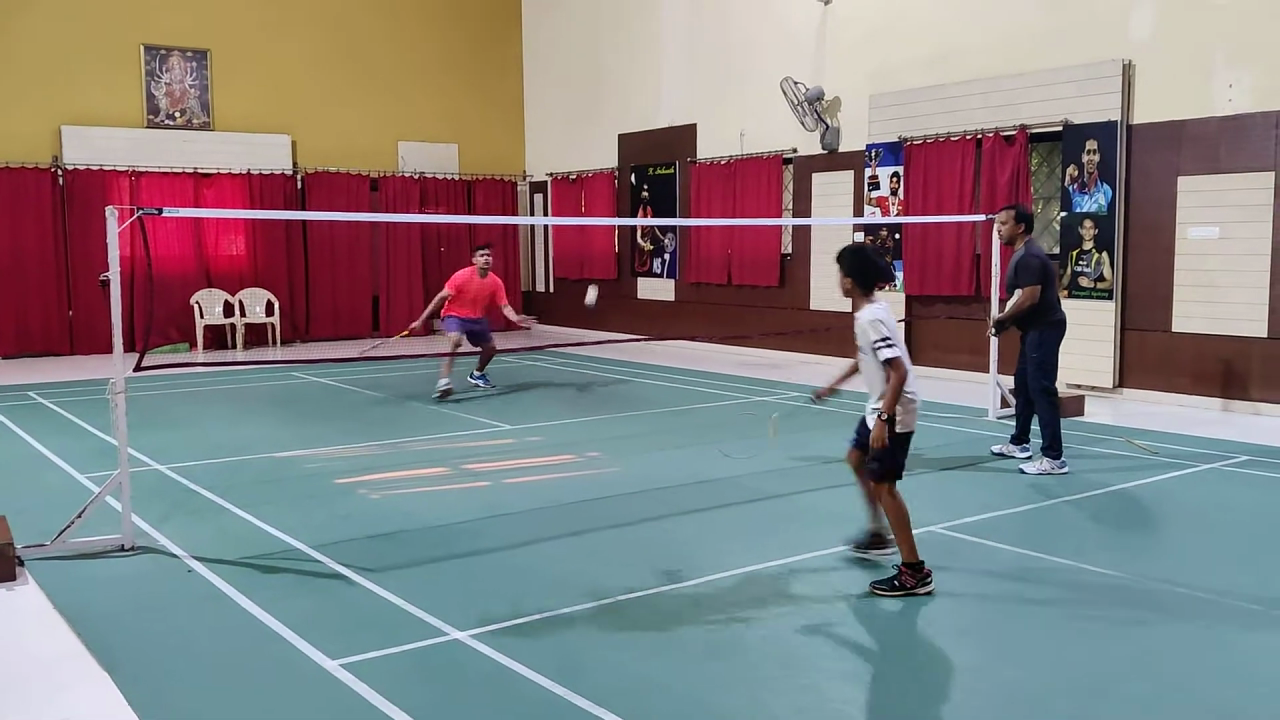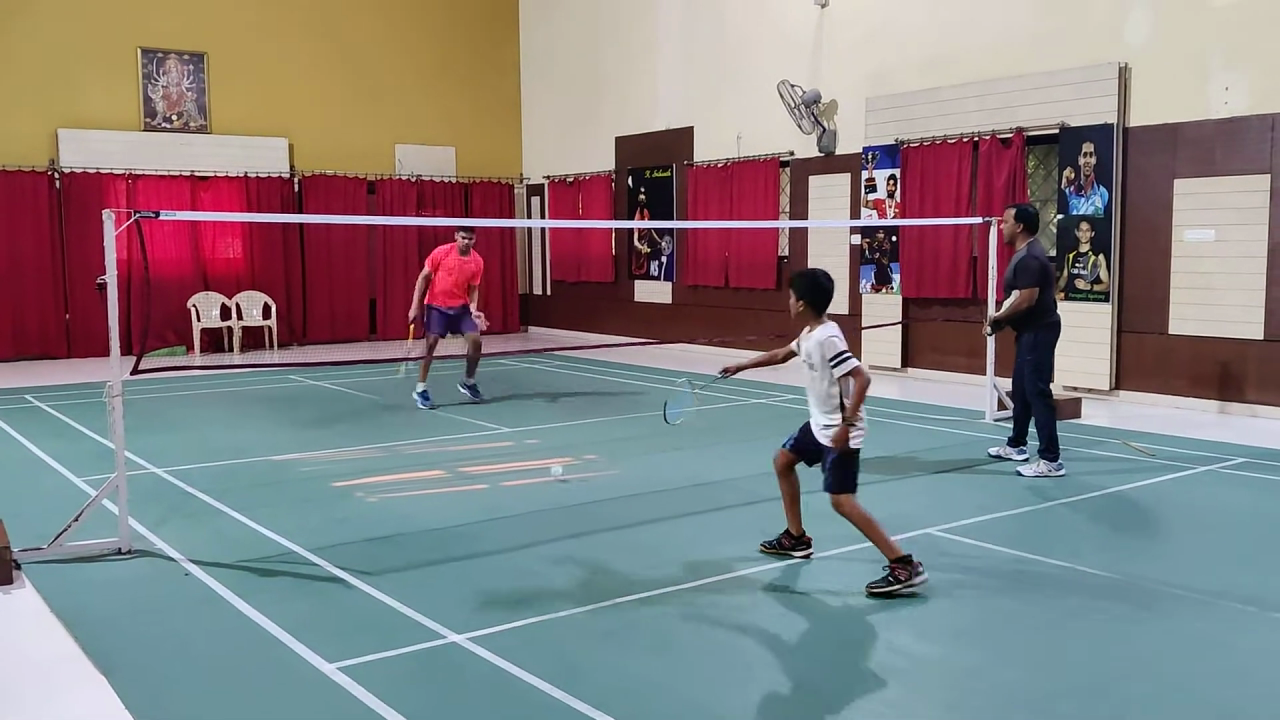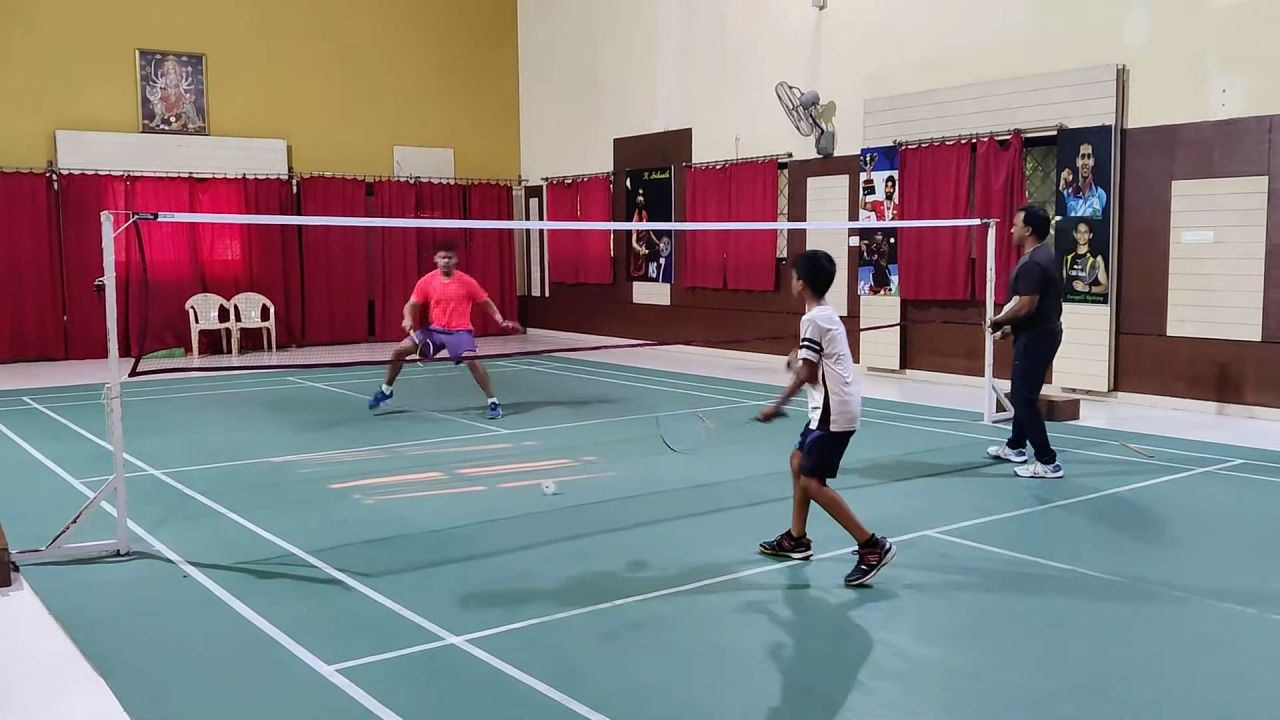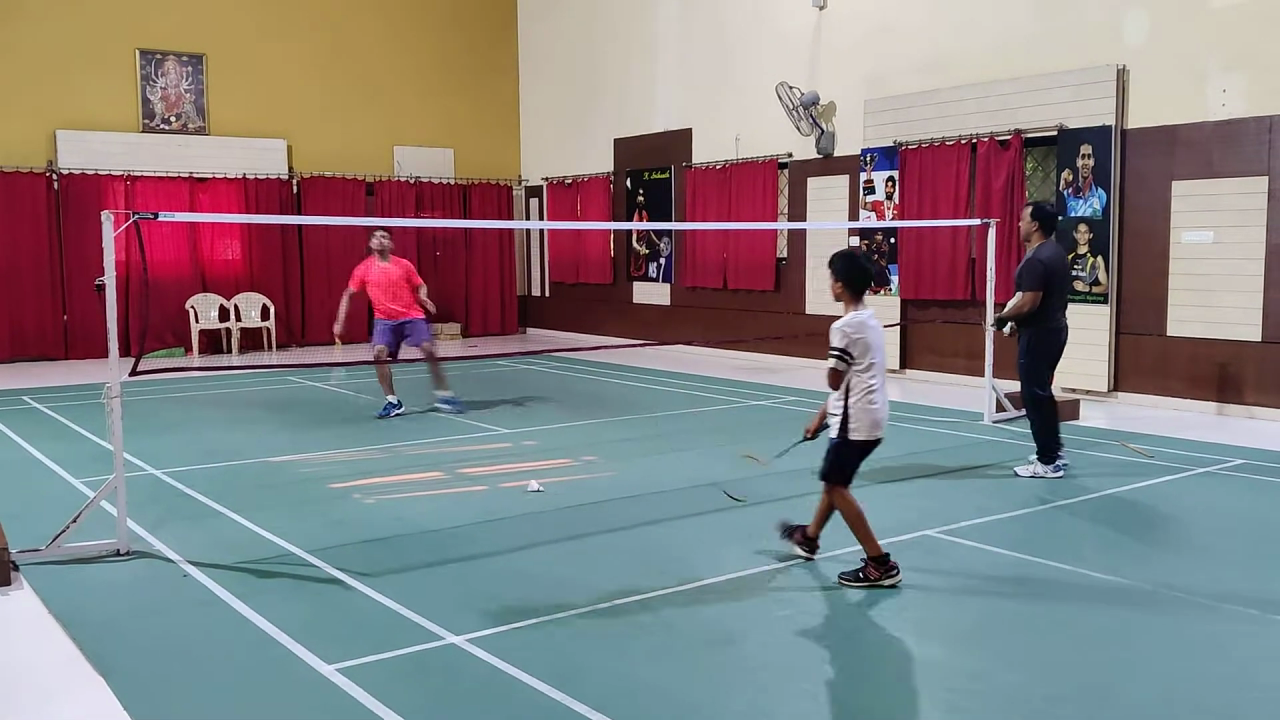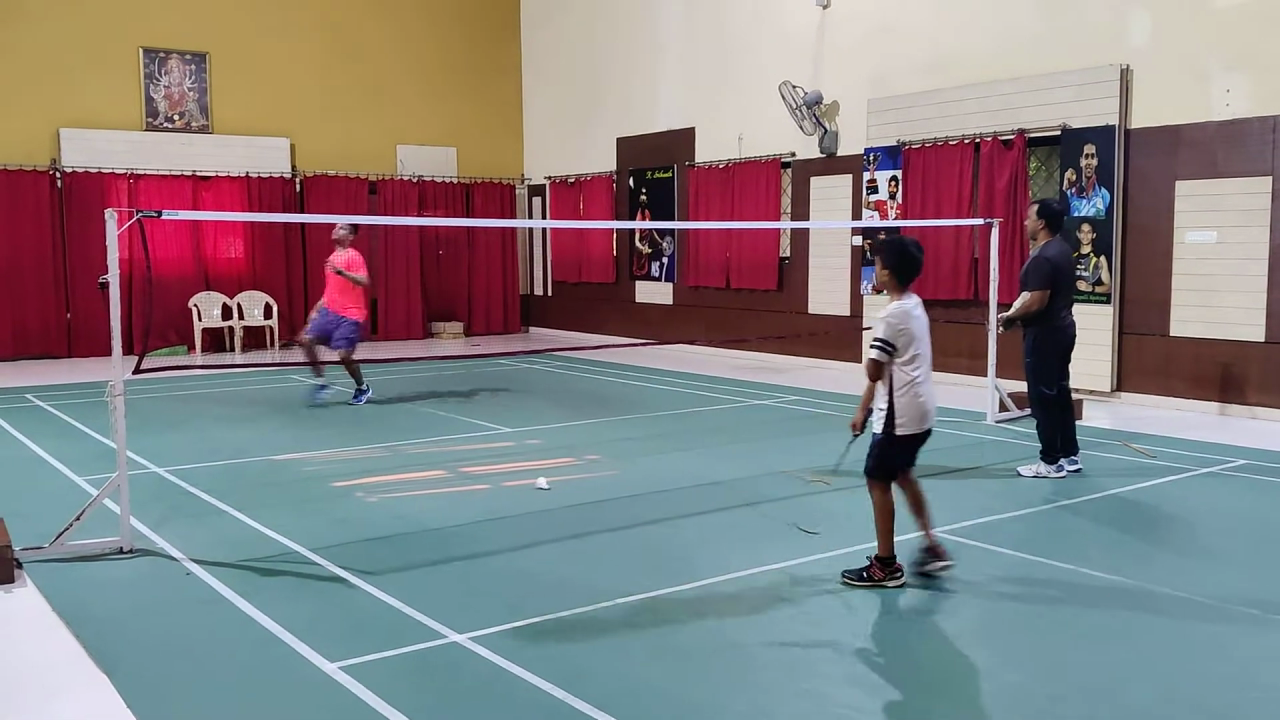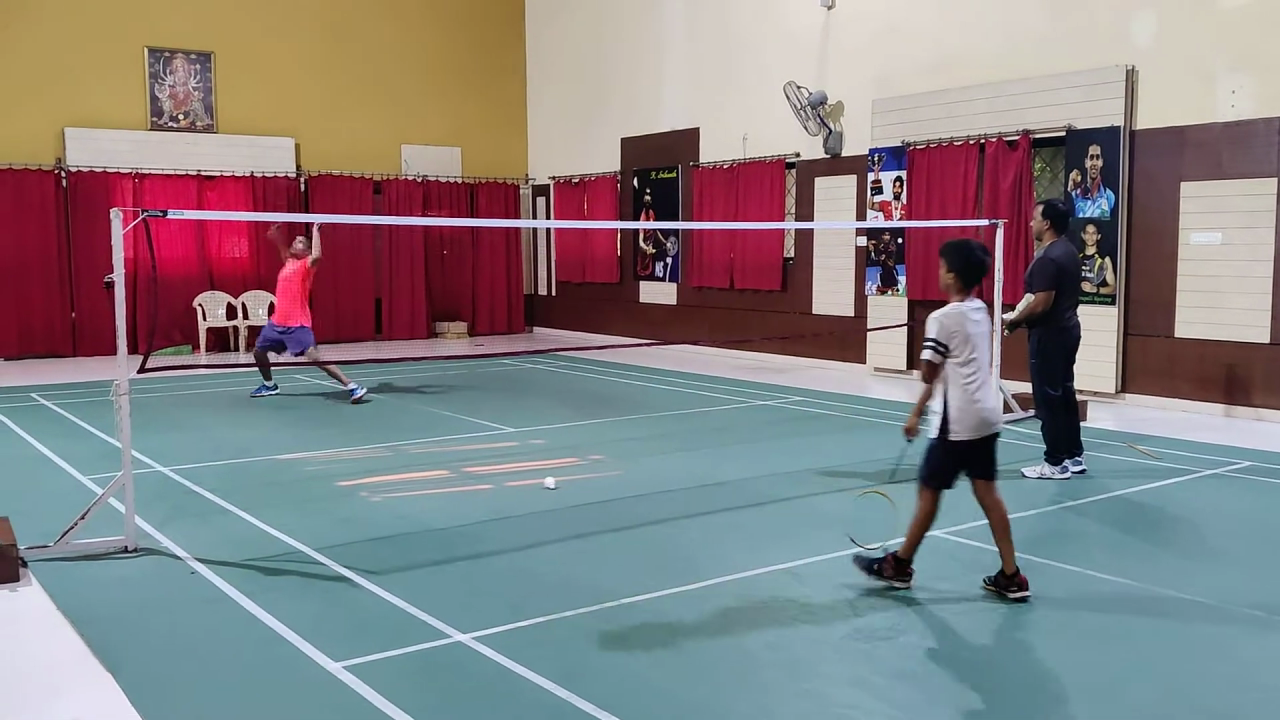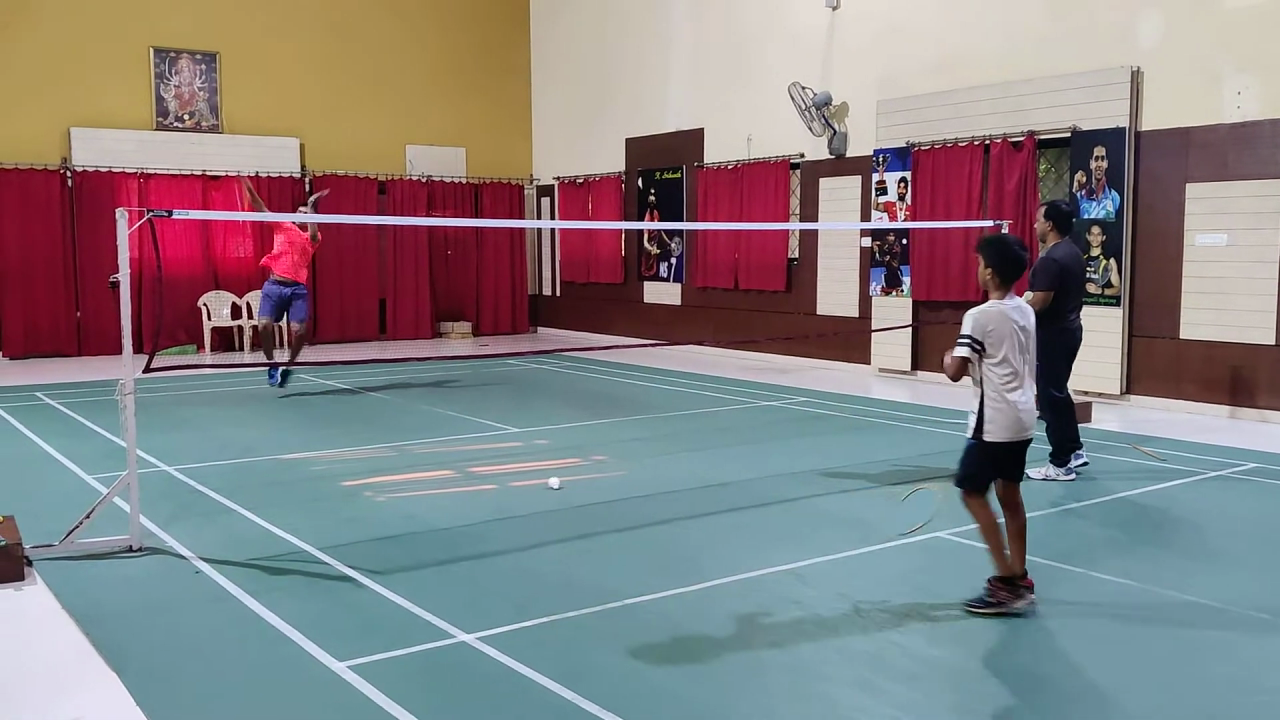
dt=0.3s
person 1, frame 1
left shoulder: (872, 319)
right shoulder: (870, 312)
left elbow: (900, 372)
left wrist: (884, 421)
right wrist: (836, 382)
left hip: (894, 416)
right hip: (881, 409)
left knee: (883, 485)
right knee: (857, 460)
left ankle: (914, 573)
right ankle: (878, 533)
person 1, frame 2
left shoulder: (827, 338)
right shoulder: (811, 334)
left elbow: (862, 378)
right elbow: (781, 354)
left wrist: (848, 425)
right wrist: (740, 366)
left hip: (838, 428)
right hip: (821, 423)
left knee: (842, 500)
right knee: (783, 461)
left ankle: (903, 565)
right ankle: (796, 538)
person 1, frame 3
left shoulder: (812, 320)
right shoulder: (825, 315)
left elbow: (807, 374)
right elbow: (816, 374)
left wrist: (794, 366)
right wrist: (778, 404)
left hip: (834, 413)
right hip: (829, 409)
left knee: (813, 482)
right knee: (798, 464)
left ankle: (872, 546)
right ankle: (796, 539)
person 1, frame 4
left shoulder: (844, 327)
right shoulder: (869, 319)
left elbow: (834, 381)
right wrist: (821, 418)
left hip: (856, 420)
right hip: (869, 416)
left knee: (836, 487)
right knee: (834, 478)
left ankle: (881, 563)
right ankle: (809, 536)
person 1, frame 5
left shoulder: (889, 316)
right shoulder: (916, 306)
left elbow: (875, 373)
right wrist: (866, 409)
left hip: (899, 414)
right hip: (922, 410)
left knee: (878, 483)
right knee: (903, 476)
left ankle: (885, 566)
right ankle: (932, 548)
person 1, frame 6
left shoulder: (943, 319)
right shoulder: (981, 312)
left elbow: (929, 374)
right wrist: (920, 411)
left hip: (956, 420)
right hip: (986, 416)
left knee: (929, 489)
right knee: (987, 491)
left ankle: (899, 564)
right ankle: (1011, 576)
person 1, frame 7
left shoulder: (978, 317)
right shoulder: (1025, 311)
left elbow: (957, 370)
left wrist: (947, 360)
left hip: (993, 421)
right hip: (1023, 417)
left knee: (973, 494)
right knee: (1009, 493)
left ankle: (1011, 584)
right ankle: (1016, 575)
person 2, frame 1
left shoulder: (1028, 257)
right shoulder: (1023, 255)
left elbow: (1029, 298)
left wrist: (1001, 319)
right wrist: (1006, 321)
left hip: (1044, 330)
right hip: (1034, 330)
left knee: (1042, 390)
right knee: (1023, 385)
left ankle: (1053, 458)
right ankle: (1019, 442)
person 2, frame 2
left shoulder: (1030, 258)
right shoulder: (1025, 254)
left elbow: (1027, 300)
left wrist: (997, 318)
right wrist: (1002, 320)
left hip: (1038, 332)
right hip: (1030, 332)
left knee: (1037, 393)
right knee: (1021, 390)
left ankle: (1050, 460)
right ankle: (1016, 445)
person 2, frame 3
left shoulder: (1032, 264)
right shoulder: (1045, 256)
left elbow: (1025, 307)
left wrist: (998, 321)
right wrist: (1010, 325)
left hip: (1035, 337)
right hip: (1044, 333)
left knee: (1024, 398)
right knee: (1025, 394)
left ankle: (1047, 462)
right ankle: (1015, 446)
person 2, frame 4
left shoulder: (1036, 260)
right shoulder: (1055, 253)
left elbow: (1029, 303)
left wrist: (1002, 316)
right wrist: (1013, 317)
left hip: (1038, 335)
right hip: (1053, 330)
left knee: (1034, 397)
right knee: (1042, 394)
left ankle: (1048, 462)
right ankle: (1054, 450)
person 2, frame 5
left shoulder: (1043, 258)
right shoulder: (1063, 250)
left elbow: (1037, 302)
left wrist: (1009, 317)
right wrist: (1016, 315)
left hip: (1044, 334)
right hip: (1062, 329)
left knee: (1042, 398)
right knee: (1060, 394)
left ankle: (1051, 462)
right ankle: (1069, 455)
person 2, frame 6
left shoulder: (1048, 259)
right shoulder: (1068, 252)
left elbow: (1041, 304)
left wrist: (1014, 320)
right wrist: (1020, 315)
left hip: (1049, 336)
right hip: (1066, 330)
left knee: (1047, 400)
right knee: (1064, 395)
left ankle: (1055, 463)
right ankle: (1073, 456)
person 2, frame 7
left shoulder: (1051, 259)
right shoulder: (1073, 253)
left elbow: (1039, 303)
right wrist: (1027, 302)
left hip: (1051, 335)
right hip: (1068, 330)
left knee: (1051, 399)
right knee: (1060, 394)
left ankle: (1061, 465)
right ankle: (1075, 450)
person 3, frame 1
left shoulder: (496, 283)
right shoulder: (462, 276)
left elbow: (505, 307)
right elbow: (440, 298)
left wrist: (517, 319)
right wrist: (420, 320)
left hip: (477, 319)
right hip: (454, 315)
left knee: (490, 349)
right knee: (455, 339)
left ankle: (476, 374)
right ankle: (443, 384)
person 3, frame 2
left shoulder: (477, 262)
right shoulder: (441, 252)
left elbow: (473, 289)
right elbow: (423, 277)
left wrist: (474, 310)
right wrist: (415, 305)
left hip: (461, 307)
right hip: (436, 305)
left knee: (475, 340)
right knee: (431, 343)
left ankle: (469, 383)
right ankle: (421, 389)
person 3, frame 3
left shoulder: (466, 282)
right shoulder: (426, 281)
left elbow: (486, 302)
right elbow: (410, 305)
left wrist: (501, 321)
right wrist: (408, 319)
left hip: (459, 331)
right hip: (434, 330)
left knee: (470, 359)
right knee: (400, 350)
left ankle: (493, 401)
right ankle: (386, 390)
person 3, frame 4
left shoulder: (404, 265)
right shoulder: (362, 269)
left elbow: (420, 286)
right elbow: (348, 295)
left wrist: (424, 298)
right wrist: (340, 321)
left hip: (412, 318)
right hip: (385, 320)
left knee: (428, 350)
right knee: (379, 353)
left ankle: (443, 395)
right ankle: (392, 401)
person 3, frame 5
left shoulder: (354, 256)
right shoulder: (332, 258)
left elbow: (364, 282)
left wrist: (342, 272)
right wrist: (317, 307)
left hip: (351, 315)
right hip: (330, 311)
left knee: (344, 355)
right knee: (306, 340)
left ankle: (362, 388)
right ankle: (321, 383)
person 3, frame 6
left shoulder: (305, 264)
right shoulder: (289, 263)
left elbow: (317, 255)
left wrist: (315, 229)
right wrist: (278, 238)
left hip: (298, 324)
right hip: (277, 322)
left knee: (314, 357)
right knee: (259, 352)
left ankle: (352, 387)
right ankle: (269, 385)
person 3, frame 7
left shoulder: (314, 237)
right shoulder: (282, 226)
left elbow: (312, 235)
right elbow: (261, 208)
left wrist: (312, 206)
right wrist: (249, 188)
left hip: (298, 288)
right hip: (275, 285)
left knee: (299, 333)
right knee: (264, 326)
left ankle: (287, 368)
right ankle: (273, 365)
